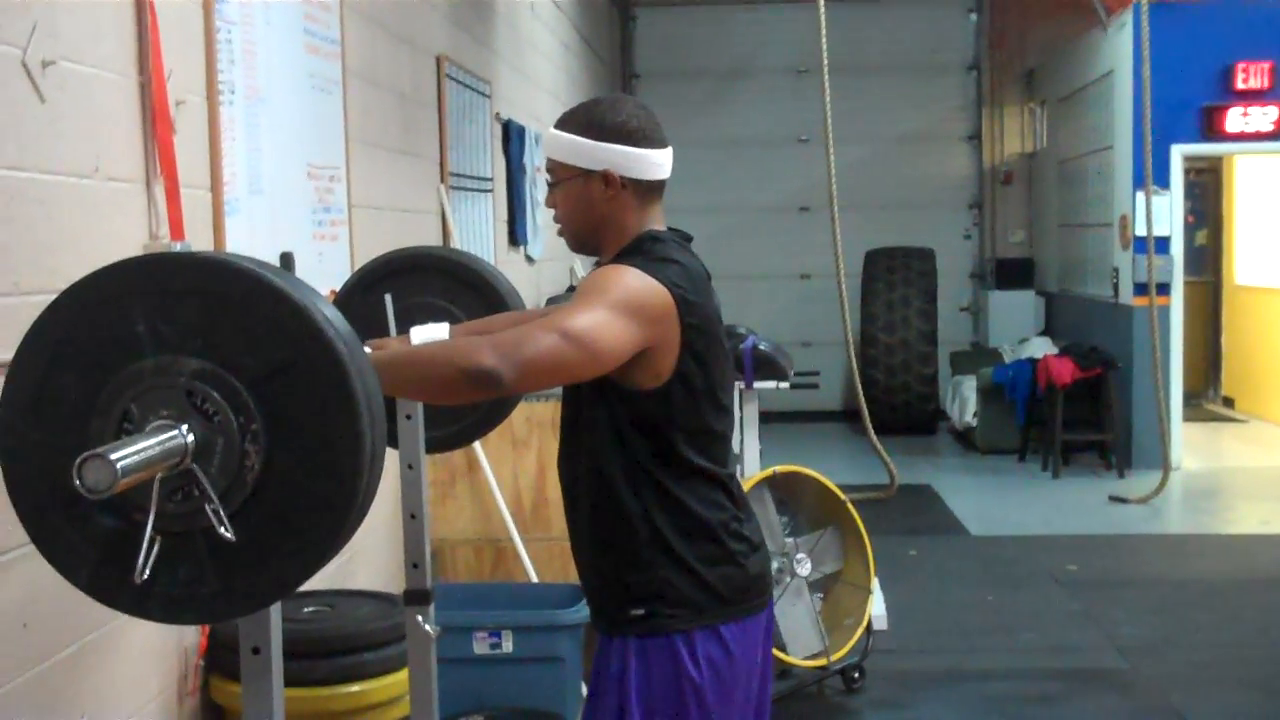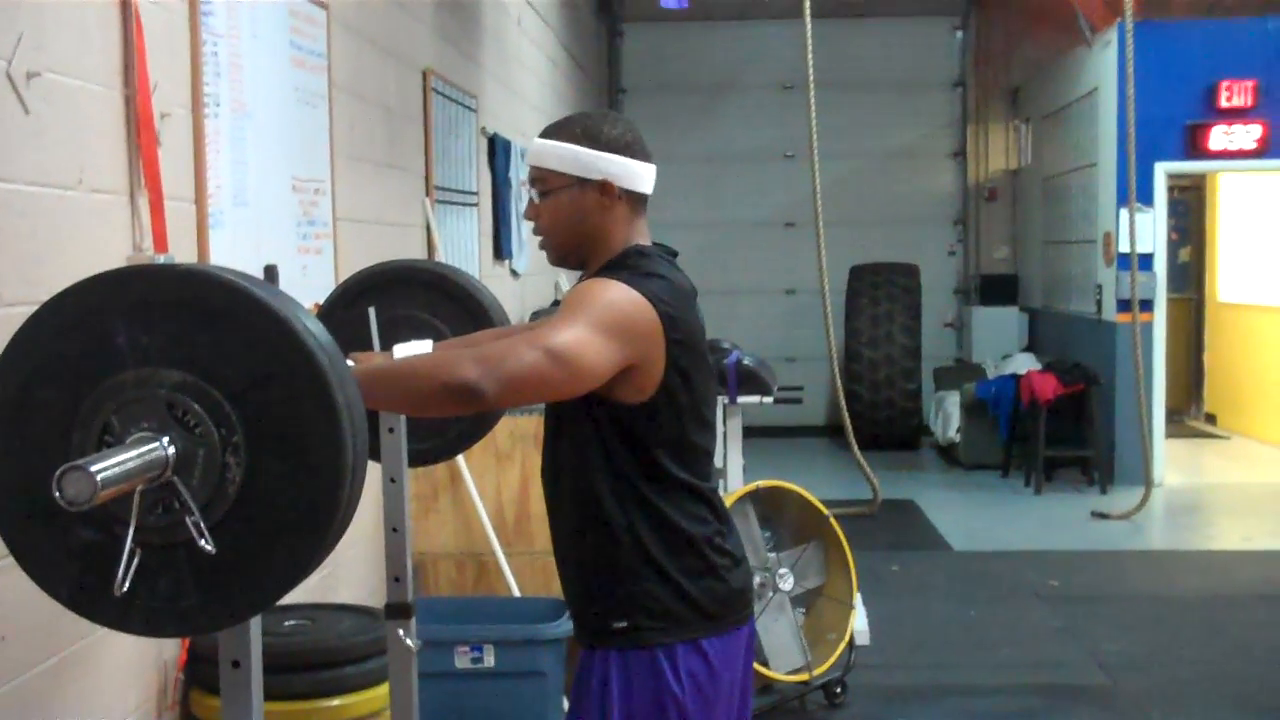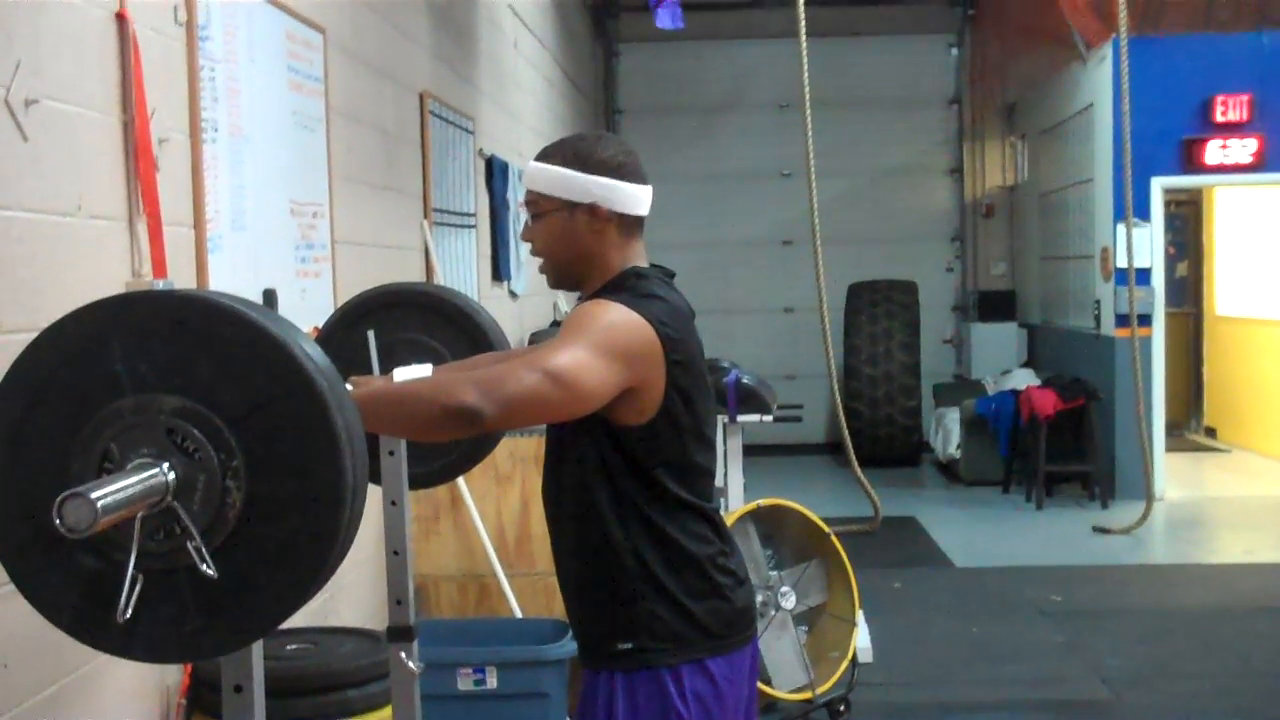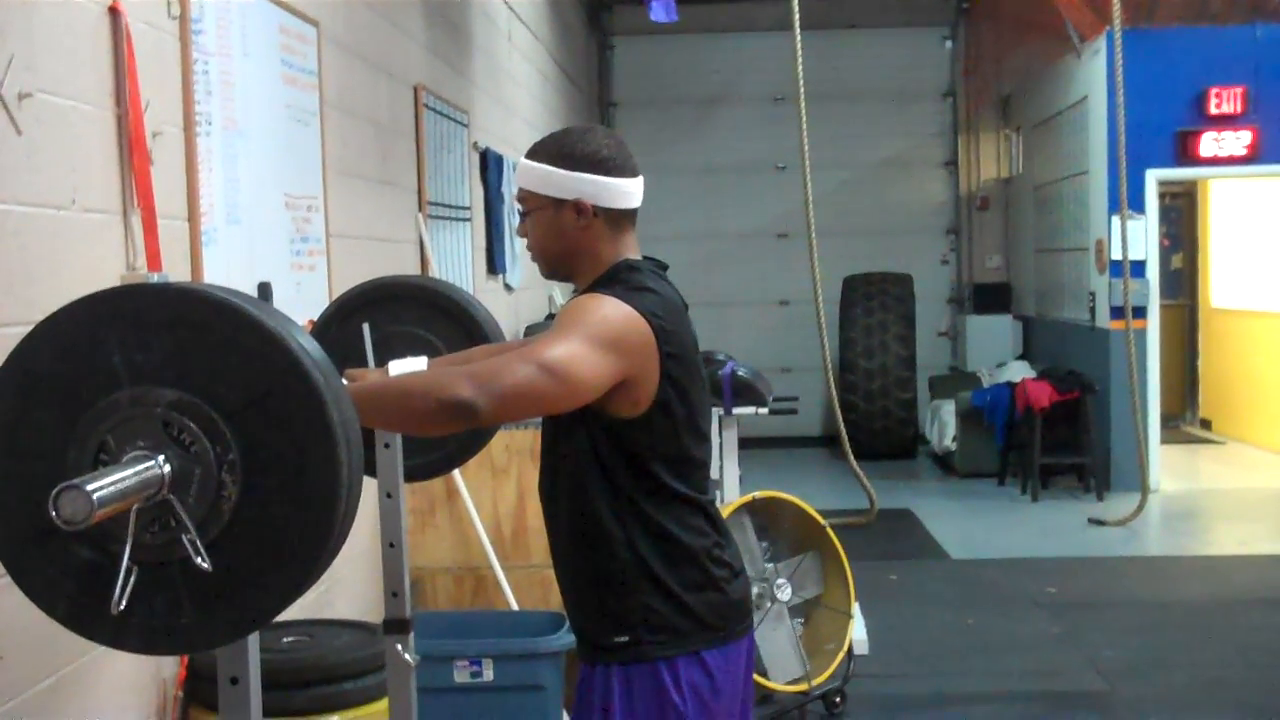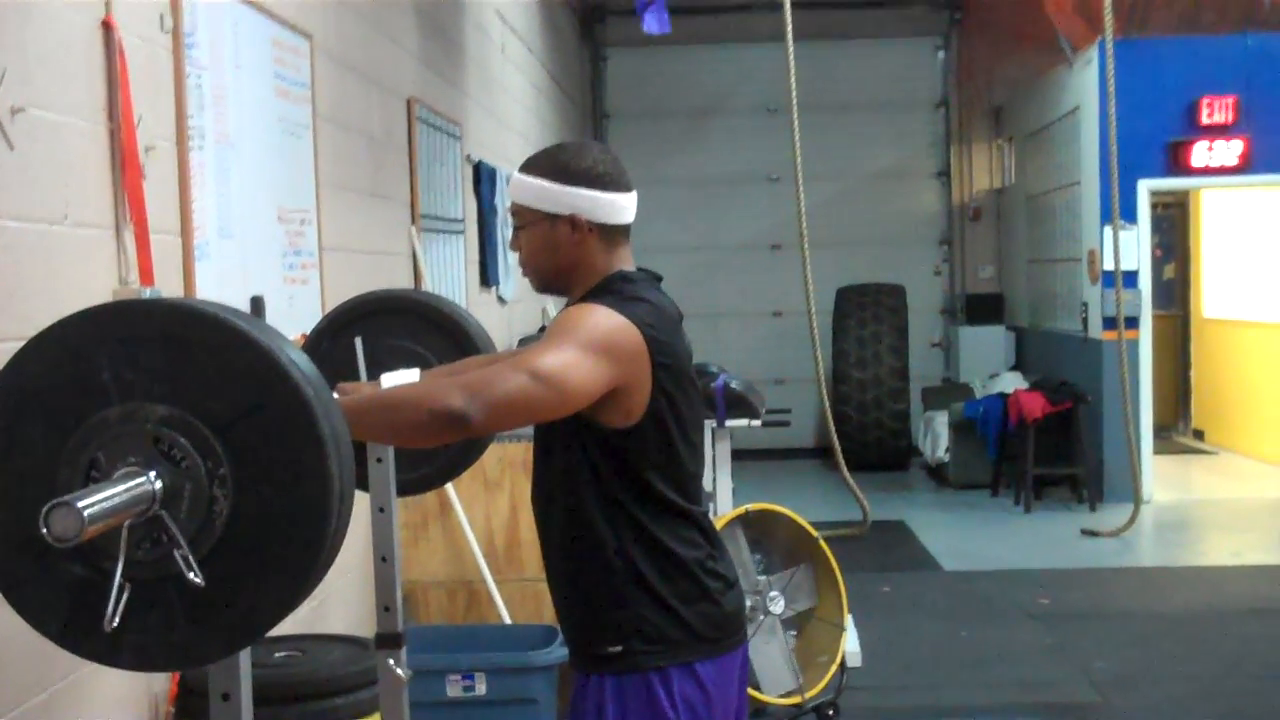
dt=0.5s
person 1, frame 1
left shoulder: (637, 290)
right shoulder: (664, 271)
left elbow: (493, 366)
right elbow: (546, 325)
right wrist: (413, 347)
left hip: (677, 611)
right hip: (712, 588)
person 1, frame 2
left shoulder: (622, 304)
right shoulder: (644, 286)
left elbow: (475, 381)
right elbow: (525, 342)
right wrist: (387, 366)
left hip: (661, 627)
right hip: (691, 604)
person 1, frame 3
left shoulder: (622, 326)
right shoulder: (643, 308)
left elbow: (475, 403)
right elbow: (525, 366)
right wrist: (389, 386)
left hip: (665, 646)
right hip: (694, 623)
person 1, frame 4
left shoulder: (616, 318)
right shoulder: (637, 298)
left elbow: (467, 397)
right elbow: (521, 356)
right wrist: (386, 379)
left hip: (662, 638)
right hip: (688, 615)
person 1, frame 5
left shoulder: (608, 328)
right shoulder: (633, 310)
left elbow: (460, 408)
right elbow: (511, 368)
right wrist: (375, 393)
left hip: (655, 650)
right hip: (686, 626)
